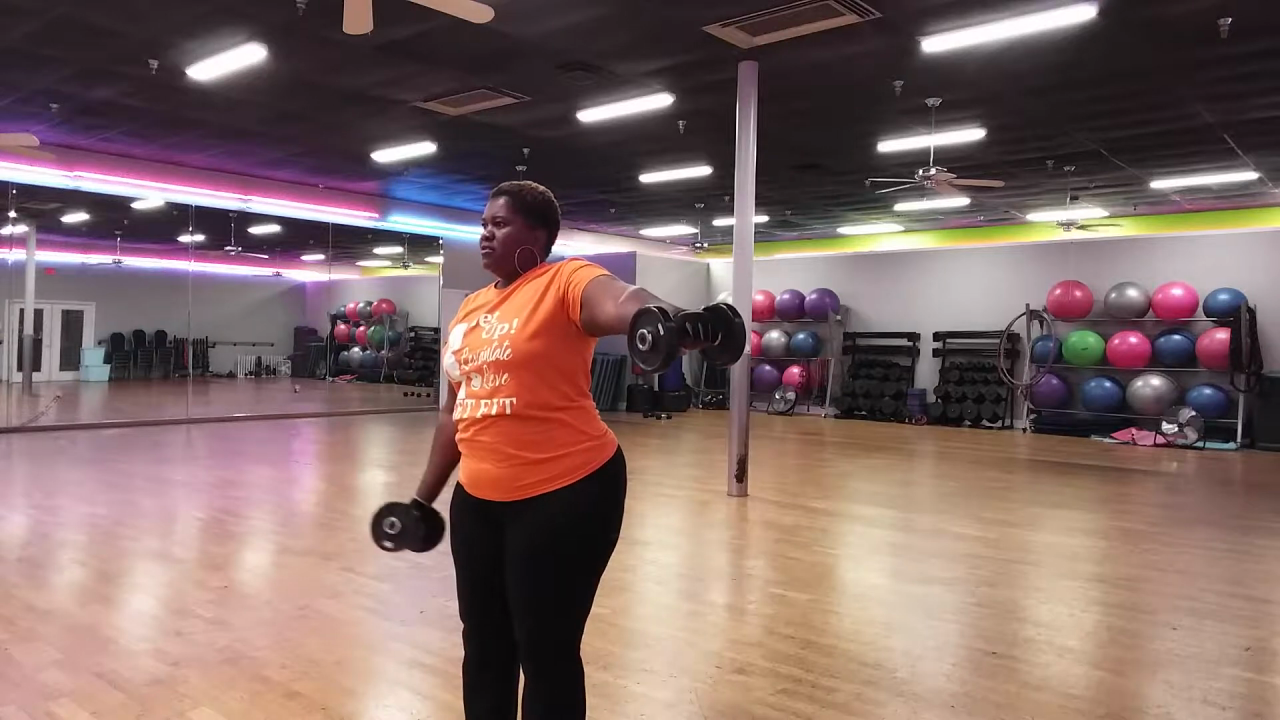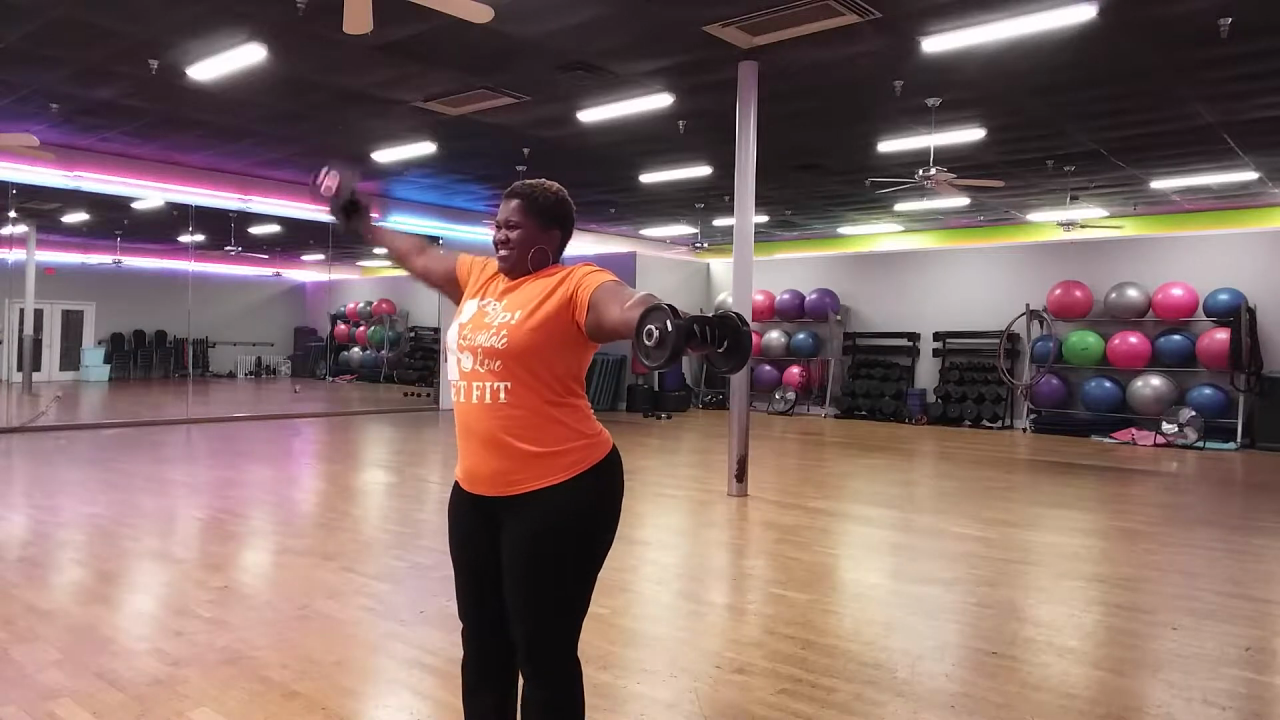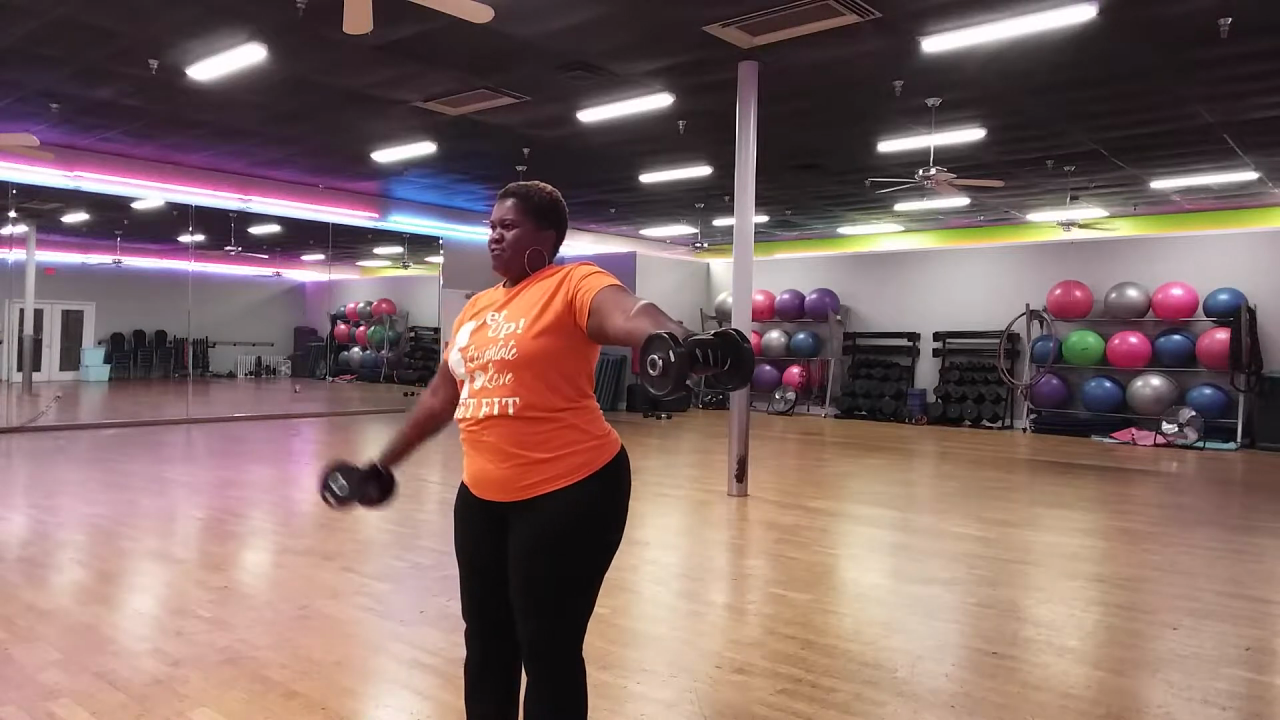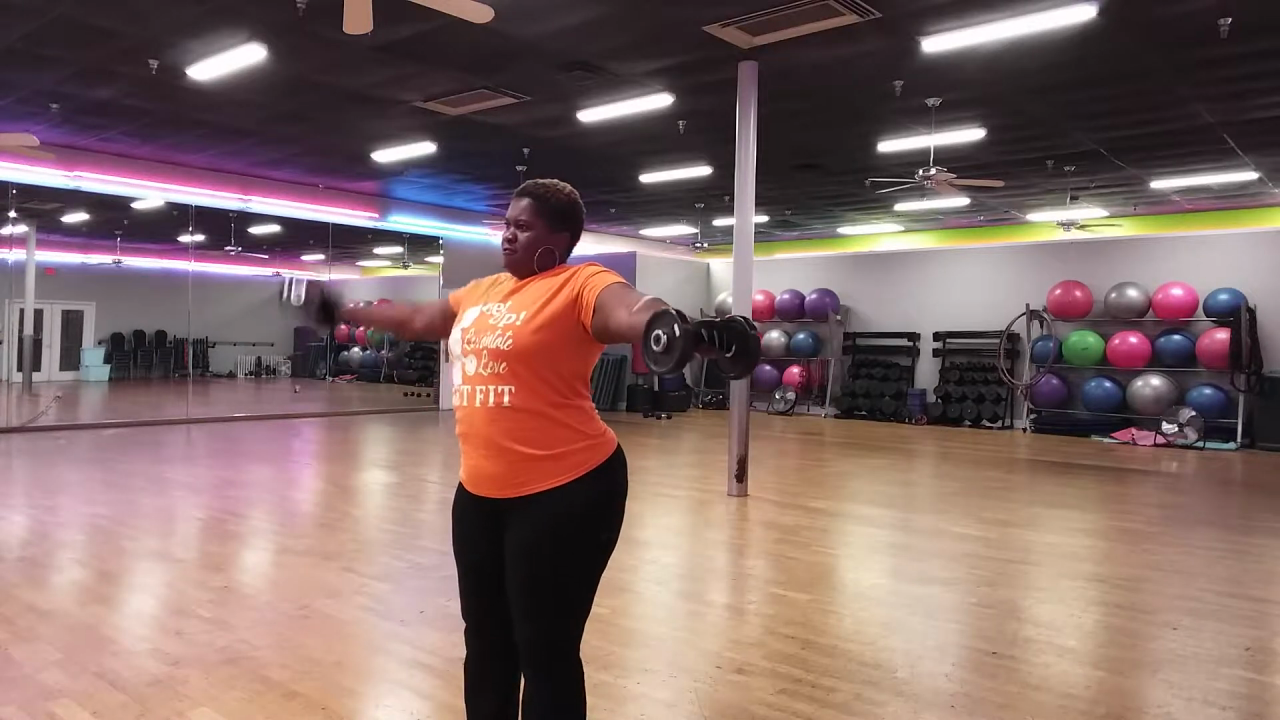
dt=1s
person 1, frame 1
left shoulder: (565, 282)
right shoulder: (469, 309)
left elbow: (623, 302)
right elbow: (453, 413)
left wrist: (682, 324)
right wrist: (424, 497)
left hip: (566, 494)
right hip: (479, 498)
left knee: (547, 653)
right knee: (484, 647)
person 1, frame 2
left shoulder: (576, 285)
right shoulder: (481, 278)
left elbow: (630, 308)
right elbow: (420, 254)
right wrist: (361, 219)
left hip: (560, 491)
right hip: (476, 491)
left knee: (544, 651)
right knee: (483, 642)
person 1, frame 3
left shoulder: (573, 285)
right shoulder: (477, 307)
left elbow: (629, 315)
right elbow: (438, 397)
left wrist: (680, 341)
right wrist: (384, 460)
left hip: (567, 493)
right hip: (483, 497)
left knee: (547, 650)
right knee: (485, 643)
person 1, frame 4
left shoulder: (581, 285)
right shoulder: (485, 290)
left elbow: (635, 311)
right elbow: (417, 319)
right wrist: (346, 312)
left hip: (563, 492)
right hip: (481, 492)
left knee: (545, 649)
right knee: (485, 642)
